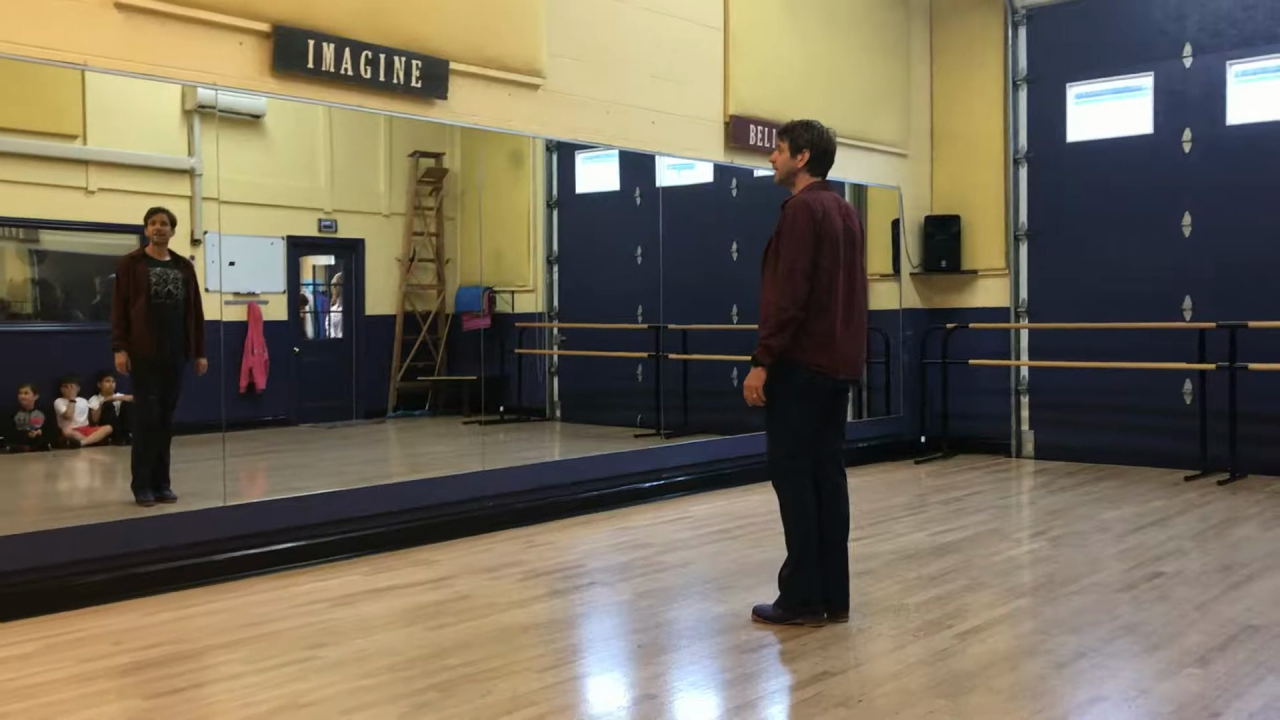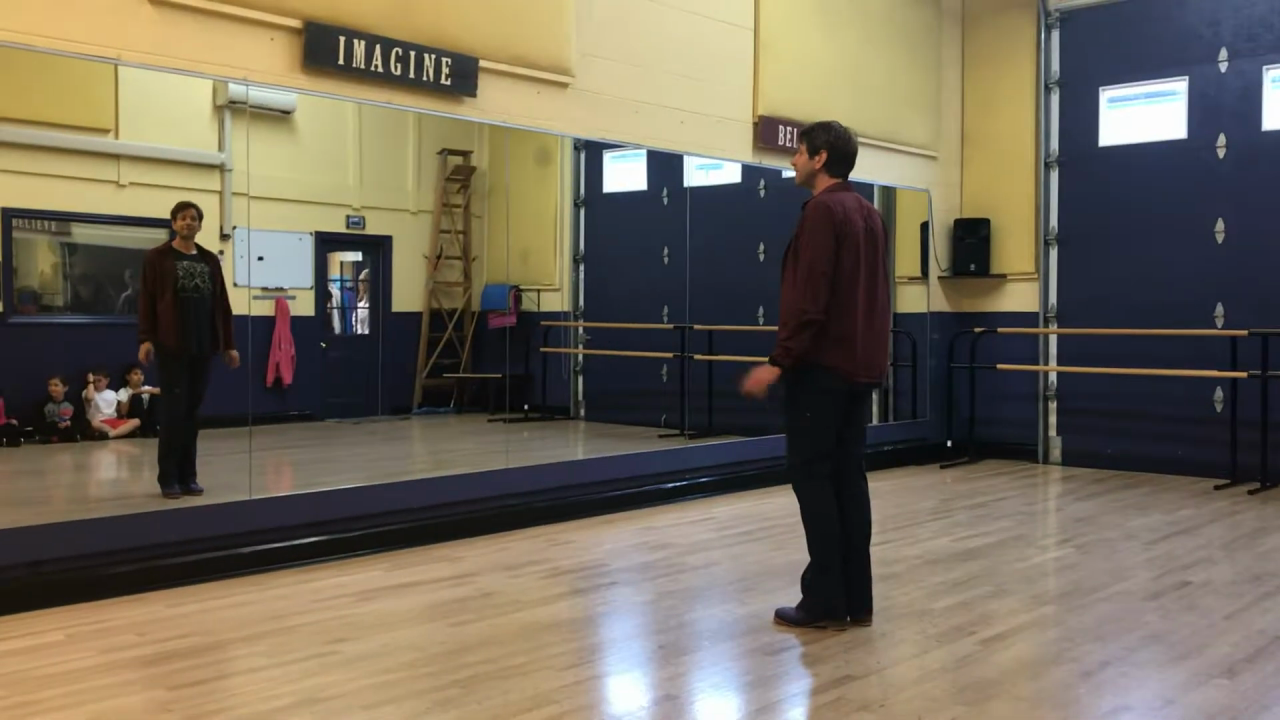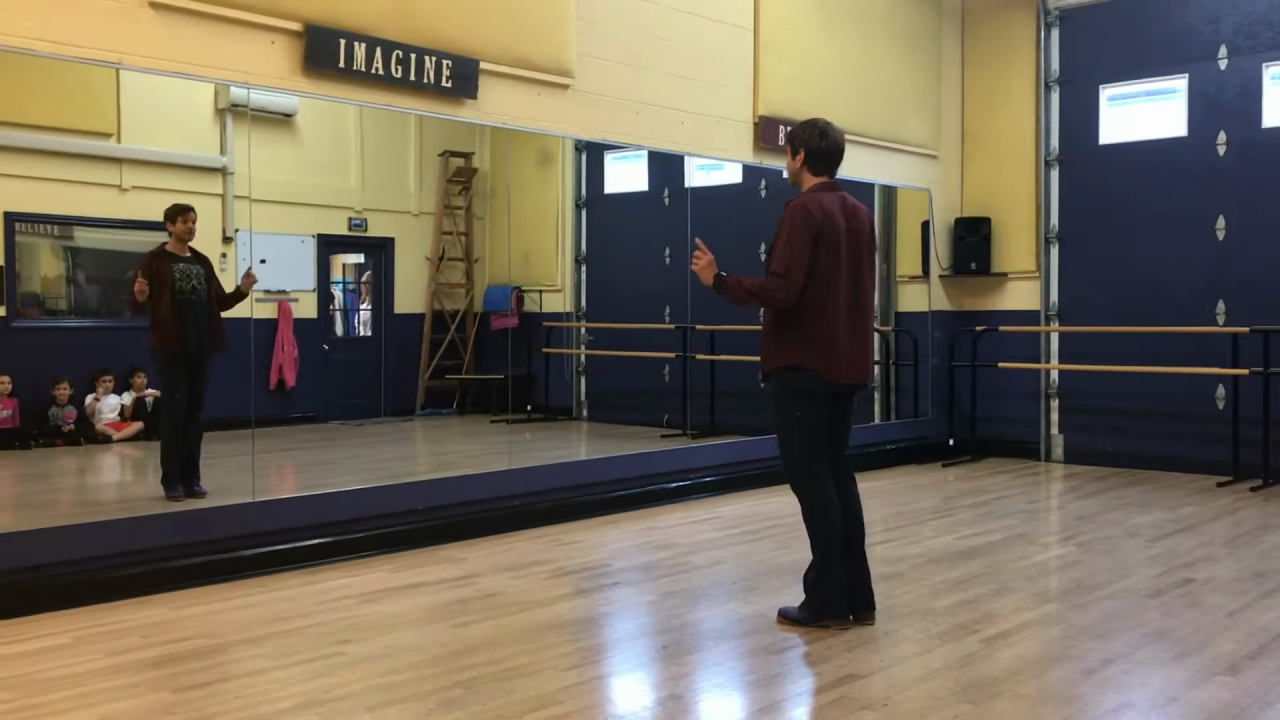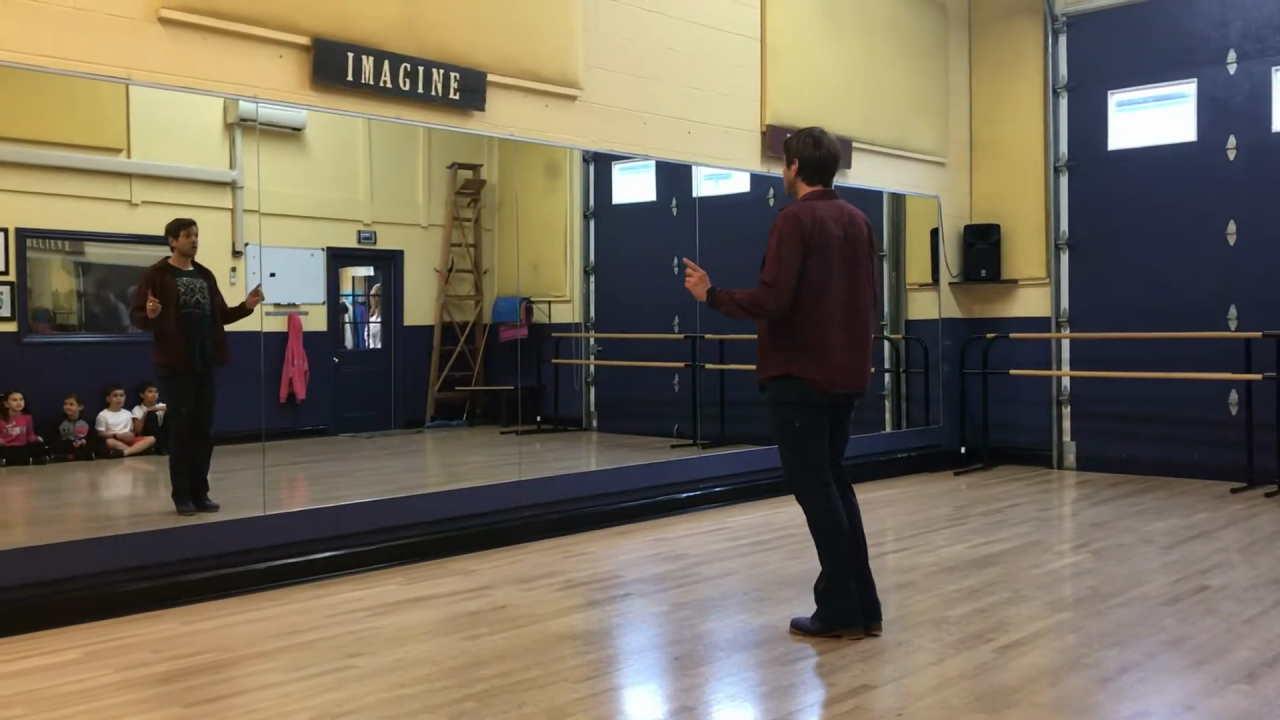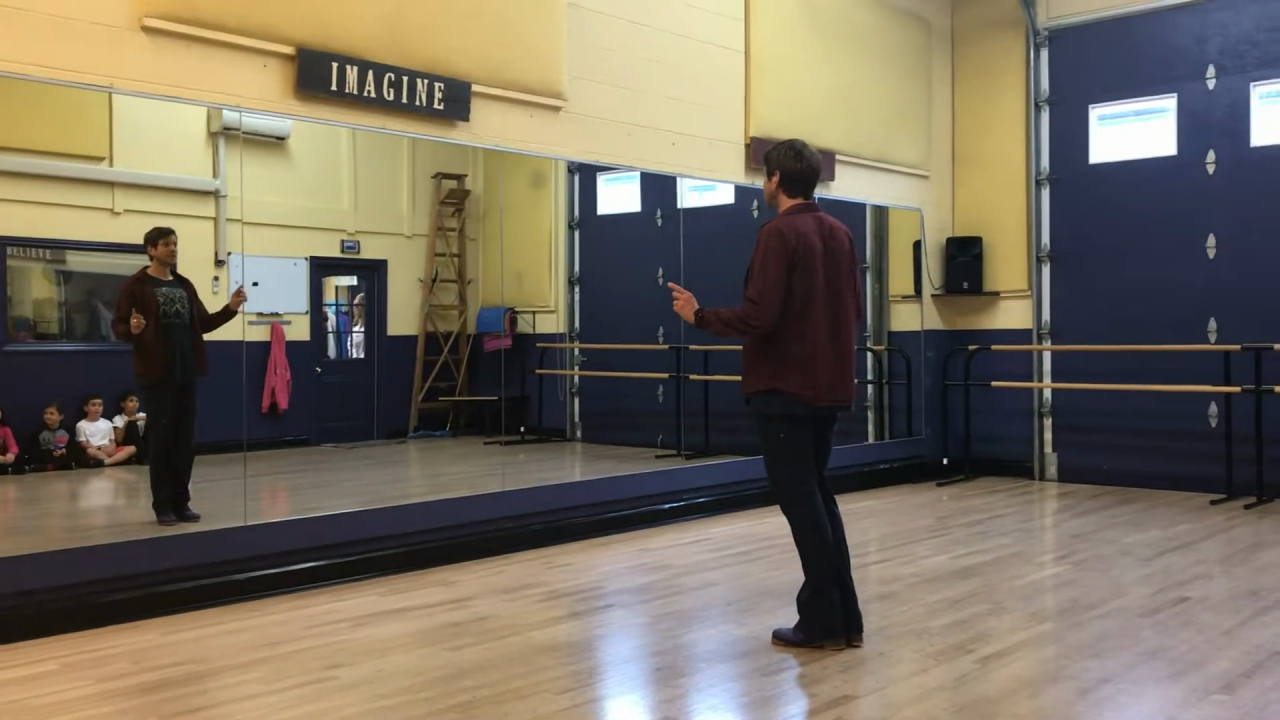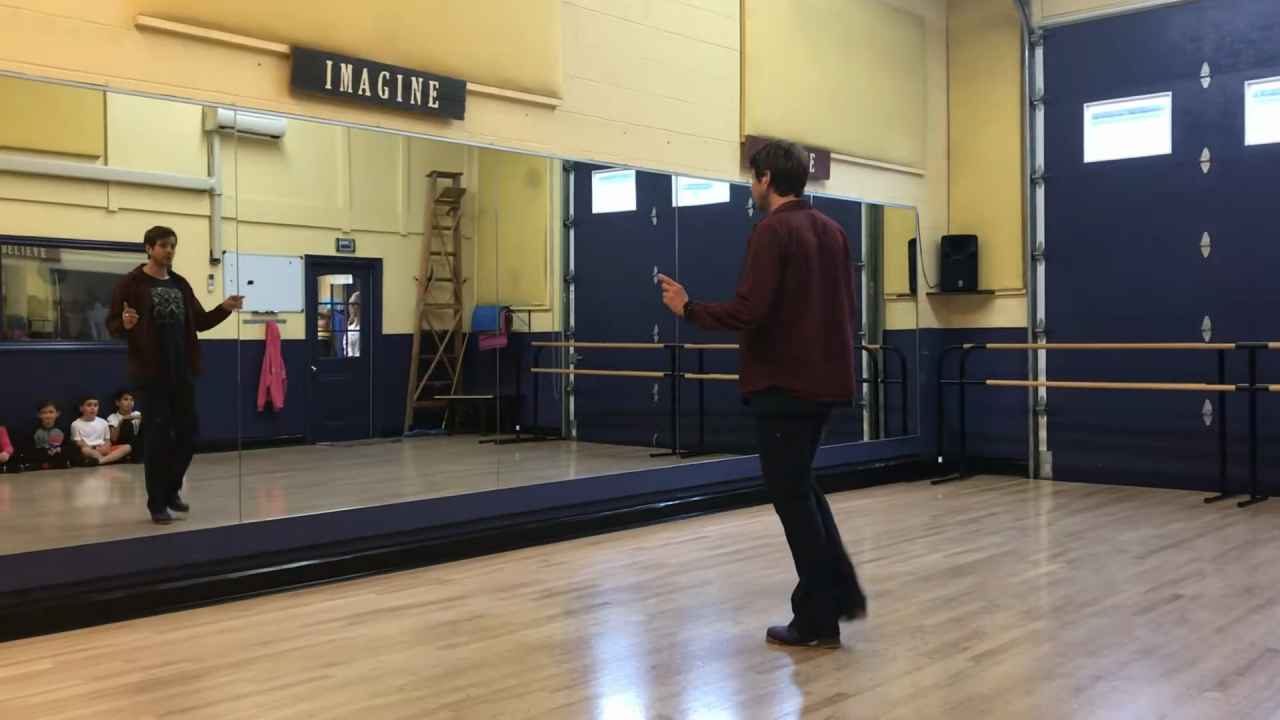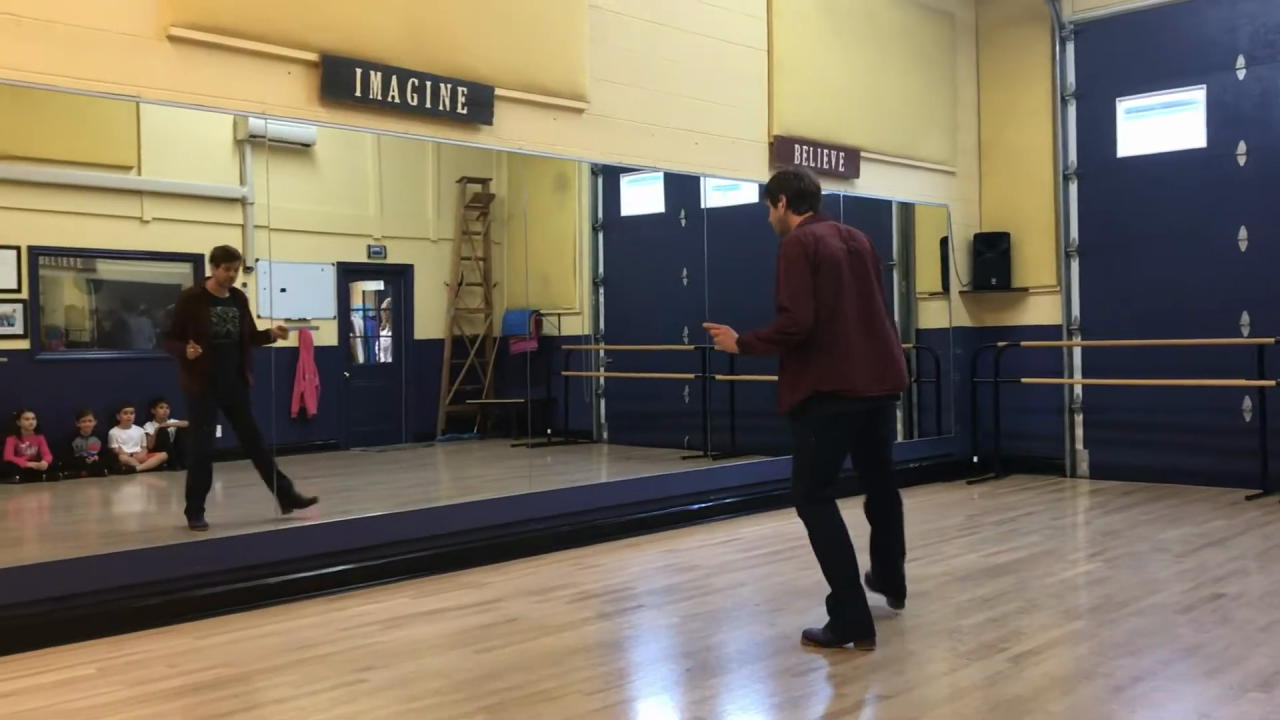
dt=0.7s
person 1, frame 1
left shoulder: (802, 209)
right shoulder: (846, 213)
left elbow: (788, 296)
left wrist: (762, 361)
left hip: (801, 364)
right hip: (839, 363)
left knee: (792, 474)
right knee: (828, 473)
left ankle: (802, 598)
right ankle: (834, 595)
person 1, frame 2
left shoulder: (822, 211)
right shoulder: (868, 214)
left elbow: (809, 299)
left wrist: (776, 361)
left hip: (821, 367)
right hip: (860, 366)
left knee: (811, 477)
right knee: (847, 475)
left ankle: (824, 602)
right ankle: (856, 599)
person 1, frame 3
left shoulder: (804, 210)
right shoulder: (860, 214)
left elbow: (781, 289)
left wrist: (718, 280)
left hip: (803, 366)
right hip: (845, 365)
left knee: (809, 478)
right knee: (837, 474)
left ankle: (828, 600)
right ankle: (857, 596)
person 1, frame 4
left shoulder: (796, 219)
right shoulder: (858, 222)
left elbow: (772, 299)
left wrist: (711, 294)
left hip: (799, 375)
right hip: (845, 374)
left knee: (814, 488)
right knee: (833, 483)
left ankle: (839, 610)
right ankle: (862, 606)
person 1, frame 5
left shoulder: (779, 233)
right shoulder: (840, 234)
left elbow: (759, 315)
right elbow: (852, 311)
left wrist: (699, 315)
left hip: (784, 389)
right hip: (828, 387)
left knee: (799, 500)
right knee: (817, 495)
left ankle: (822, 621)
right ankle: (844, 617)
person 1, frame 6
left shoulder: (772, 231)
right shoulder: (833, 231)
left elbow: (749, 311)
left wrist: (688, 308)
left hip: (783, 383)
right hip: (827, 380)
left knee: (790, 496)
right knee: (801, 485)
left ankle: (816, 619)
right ankle: (842, 591)
person 1, frame 7
left shoulder: (798, 245)
right shoulder: (857, 240)
left elbow: (795, 323)
left wrist: (742, 343)
left hip: (828, 387)
right hip: (880, 380)
left knee: (814, 496)
right knee: (879, 482)
left ankle: (851, 619)
right ankle: (890, 583)
person 2, frame 1
left shoulder: (184, 267)
right shoulder: (131, 264)
left elbow: (195, 311)
right elbow: (120, 309)
left wrist: (200, 351)
right wrist: (119, 348)
left hip: (175, 354)
right hip: (144, 354)
left knee: (165, 418)
right knee: (146, 417)
left ankle: (161, 483)
right ankle: (142, 485)
person 2, frame 2
left shoulder: (210, 260)
right shoulder: (158, 258)
left elbow: (222, 304)
right elbow: (147, 300)
left wrist: (229, 344)
right wrist: (146, 337)
left hip: (202, 347)
right hip: (171, 347)
left knee: (192, 411)
right knee: (173, 411)
left ankle: (187, 476)
right ankle: (168, 478)
person 2, frame 3
left shoulder: (202, 262)
right shoulder: (154, 260)
left elbow: (219, 302)
right elbow: (140, 306)
left wrist: (242, 290)
right wrist: (140, 297)
left hip: (201, 348)
right hip: (170, 349)
left knee: (195, 413)
right knee: (175, 412)
left ankle: (191, 479)
right ankle: (172, 480)
person 2, frame 4
left shoulder: (205, 275)
right shoulder: (157, 275)
left elbow: (220, 315)
right elbow: (137, 317)
left wrist: (247, 306)
right wrist: (150, 315)
left hip: (206, 363)
right hip: (175, 364)
left knee: (203, 429)
right knee: (181, 428)
left ankle: (200, 492)
right ankle: (182, 495)
person 2, frame 5
left shoulder: (184, 285)
right shoulder: (136, 285)
left elbow: (202, 323)
right elbow: (118, 326)
left wrist: (230, 309)
right wrist: (132, 329)
left hip: (186, 372)
right hip: (156, 374)
left knee: (185, 439)
right knee: (161, 438)
left ankle: (181, 502)
right ankle: (163, 506)
person 2, frame 6
left shoulder: (180, 284)
right shoulder: (132, 283)
left elbow: (199, 321)
right elbow: (112, 324)
left wrist: (224, 308)
right wrist: (125, 325)
left hip: (182, 370)
right hip: (150, 372)
left knee: (188, 429)
right knee: (157, 435)
left ankle: (171, 491)
right ankle: (158, 503)
person 2, frame 7
left shoulder: (239, 299)
right shoulder: (191, 299)
left elbow: (249, 337)
right elbow: (171, 339)
left wrist: (271, 334)
right wrist: (186, 352)
left hip: (235, 382)
right hip: (202, 385)
left knee: (254, 440)
right knee: (202, 447)
left ankle: (286, 497)
right ankle: (195, 511)
